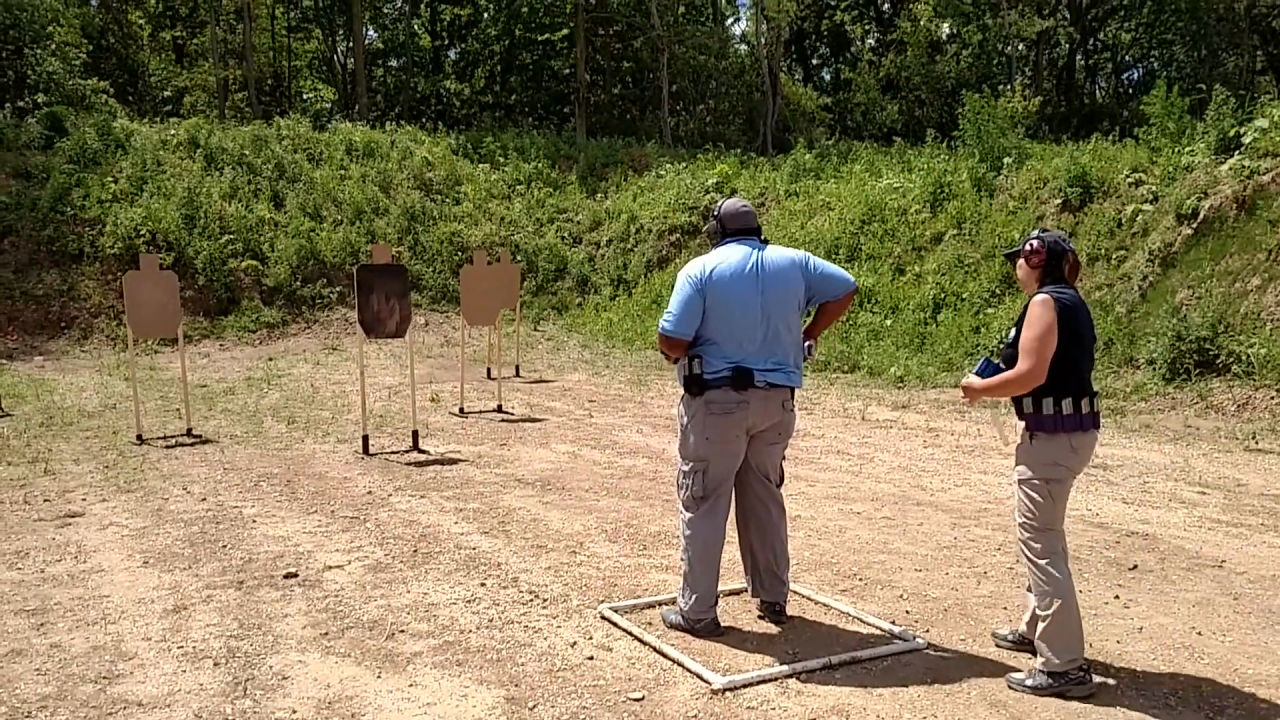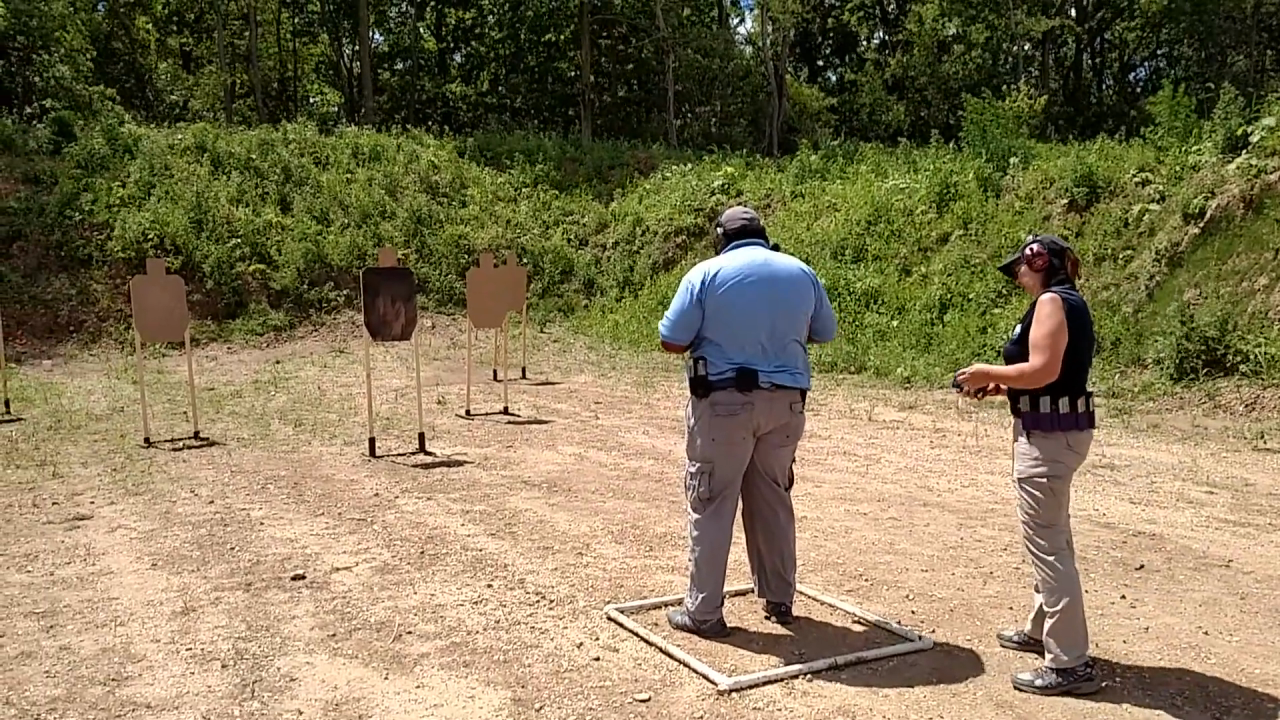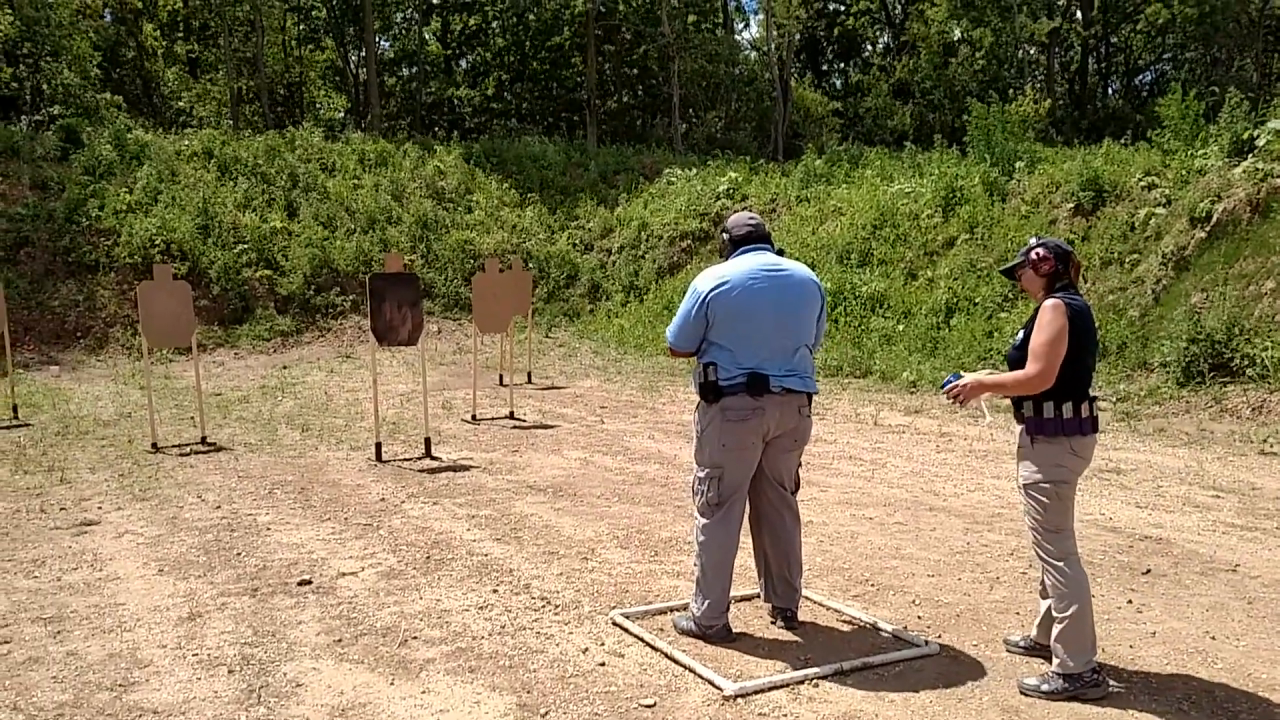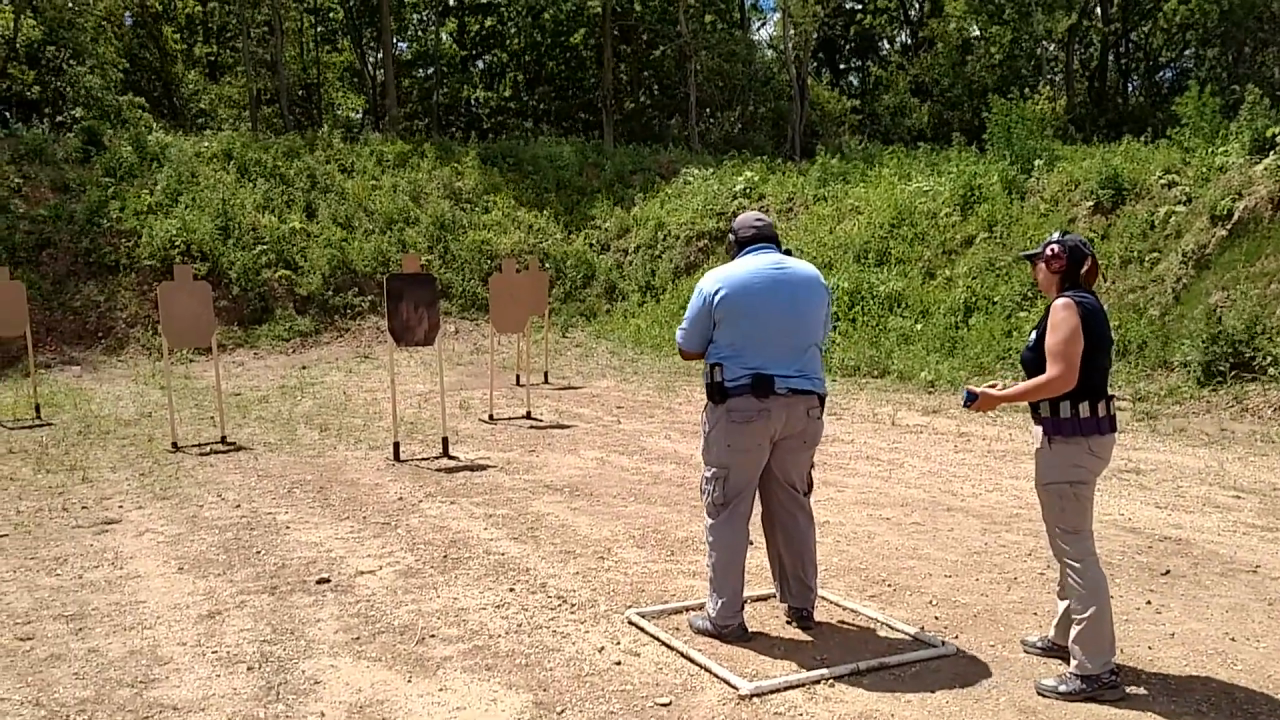
dt=0.5s
person 1, frame 1
left shoulder: (1045, 301)
right shoulder: (1066, 301)
left elbow: (1031, 375)
left wrist: (981, 388)
right wrist: (997, 382)
left hip: (1053, 435)
right hip: (1061, 431)
left knee: (1039, 543)
right knee: (1044, 537)
left ankle: (1064, 666)
right ankle: (1037, 629)
person 1, frame 2
left shoulder: (1052, 301)
right shoulder: (1065, 301)
left elbow: (1043, 370)
left wrist: (987, 372)
right wrist: (998, 385)
left hip: (1047, 433)
right hip: (1057, 430)
left knee: (1045, 542)
right knee: (1050, 536)
left ankle: (1069, 663)
right ankle: (1042, 629)
person 1, frame 3
left shoulder: (1055, 307)
right shoulder: (1069, 307)
left elbow: (1038, 378)
left wrist: (983, 383)
right wrist: (992, 379)
left hip: (1052, 439)
right hip: (1059, 434)
left knee: (1056, 548)
right knee: (1051, 543)
left ankle: (1077, 669)
right ankle: (1047, 634)
person 1, frame 4
left shoulder: (1066, 306)
right shoulder: (1083, 304)
left elbow: (1061, 379)
left wrist: (999, 398)
right wrist: (1010, 390)
left hip: (1071, 439)
right hip: (1081, 433)
left knee: (1075, 550)
right knee: (1068, 545)
left ankle: (1096, 670)
right ankle: (1066, 636)
person 2, frame 1
left shoulder: (701, 269)
right shoulder: (793, 262)
left elbow: (672, 339)
right elbow: (846, 287)
left wrist: (675, 355)
right wrist: (811, 332)
left hip: (717, 400)
right hip: (776, 400)
left knee: (703, 506)
right knee: (765, 499)
left ankle: (697, 611)
right ankle: (773, 599)
person 2, frame 2
left shoulder: (706, 274)
right shoulder: (800, 272)
left elbow: (672, 341)
right elbow: (825, 333)
left hip: (724, 402)
right hip: (785, 401)
left knee: (711, 506)
right knee: (773, 501)
left ankle: (704, 612)
right ankle: (779, 599)
person 2, frame 3
left shoulder: (714, 280)
right shoulder: (807, 280)
left elbow: (679, 347)
left hip: (733, 406)
right hip: (792, 405)
left knee: (718, 511)
right knee: (779, 505)
left ankle: (709, 617)
right ankle: (785, 604)
person 2, frame 4
left shoulder: (719, 281)
right shoulder: (812, 277)
left elbow: (689, 349)
left hip: (741, 408)
right hip: (803, 406)
left knee: (727, 511)
right knee: (792, 506)
left ankle: (724, 616)
right ankle: (801, 604)
